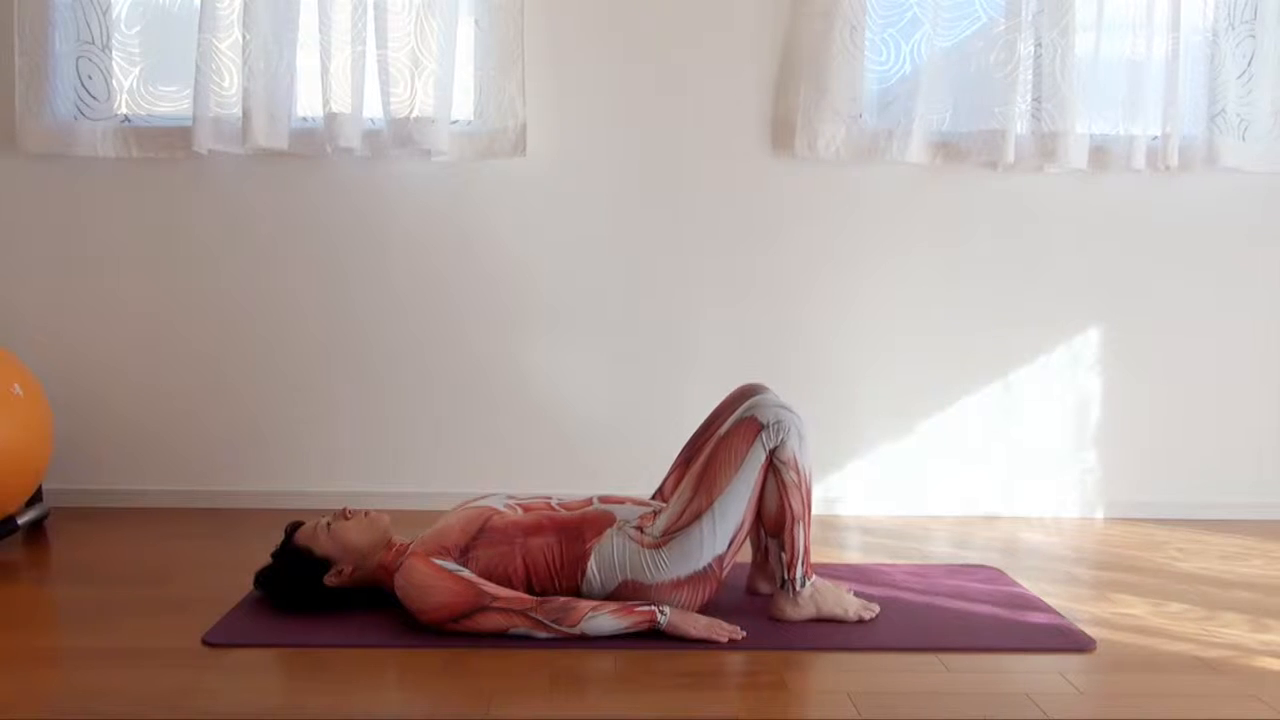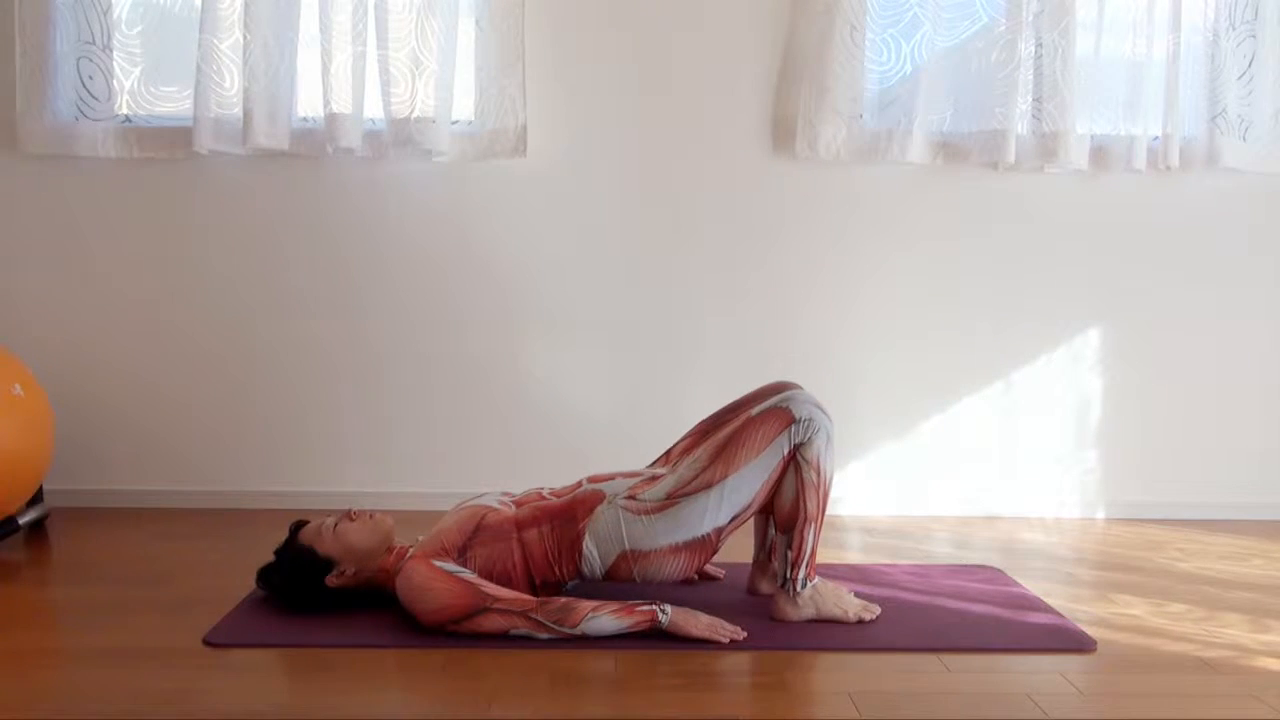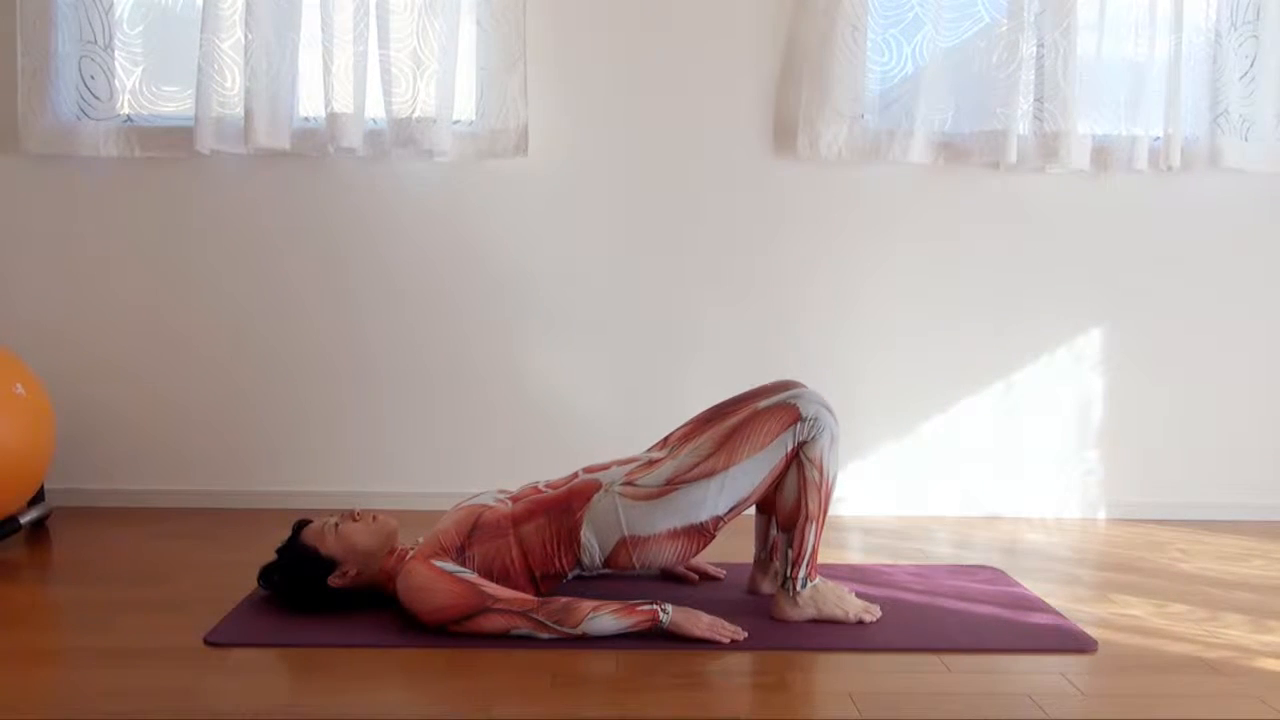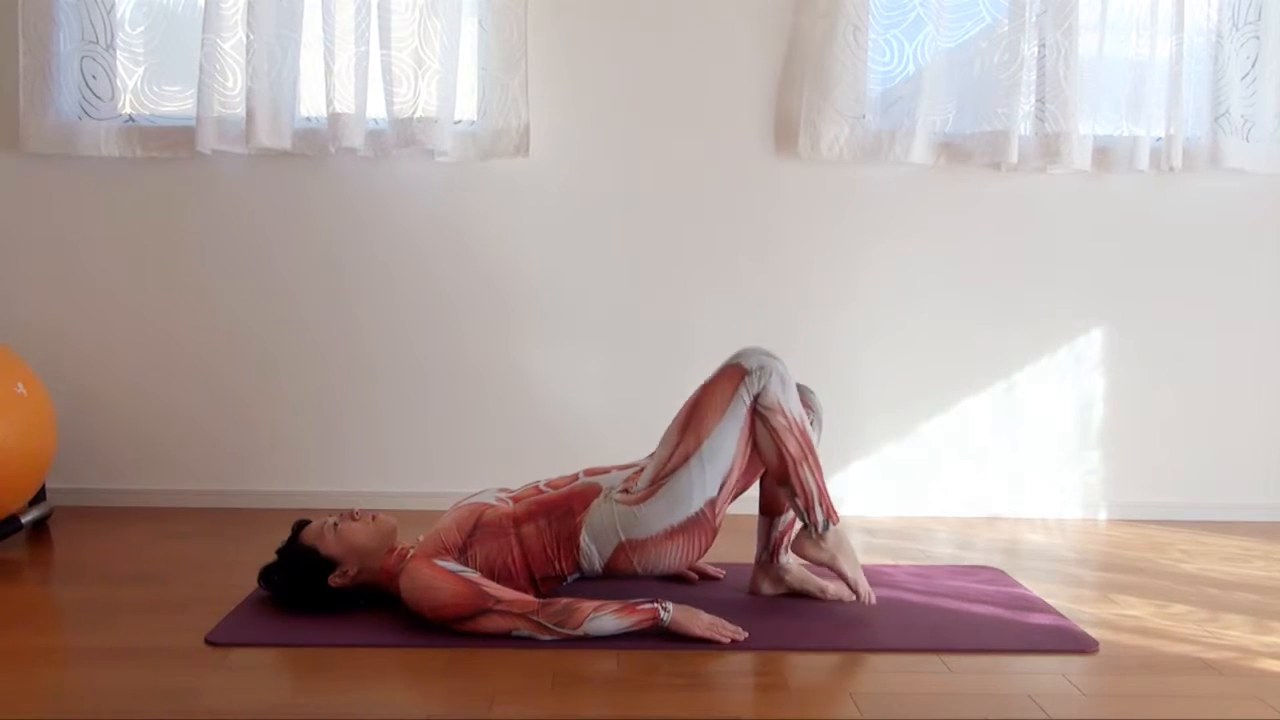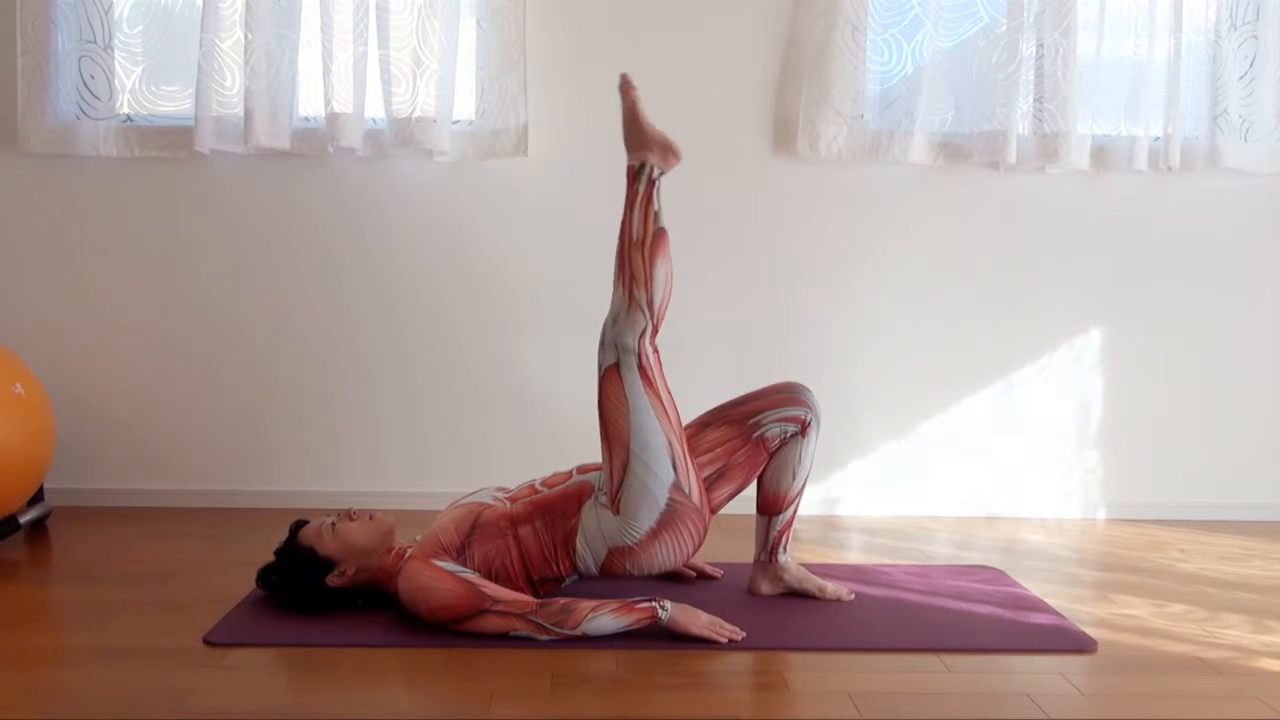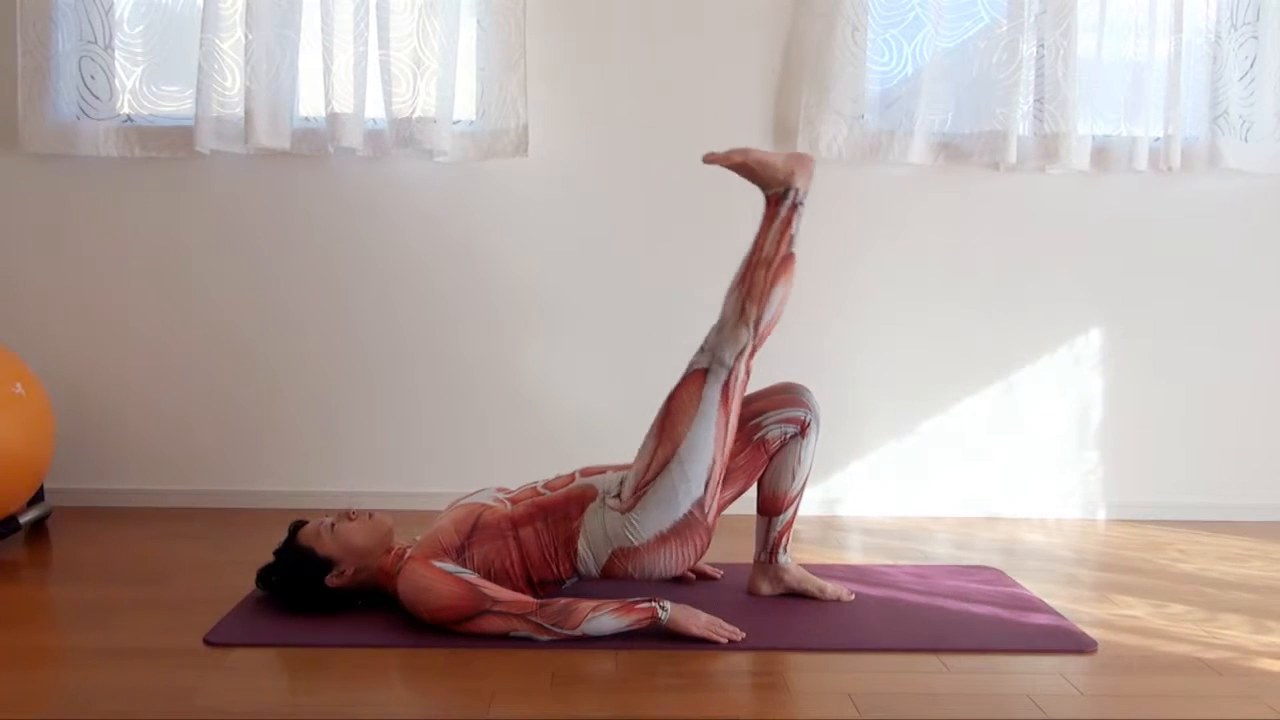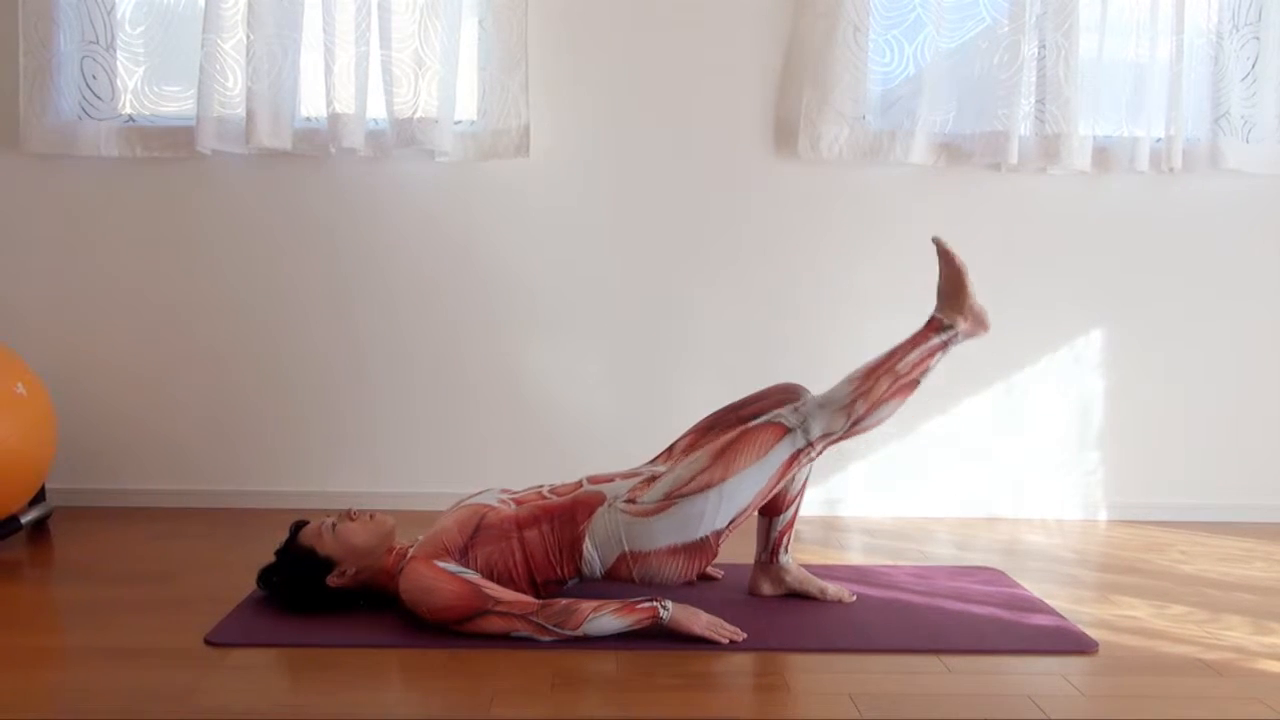
dt=0.7s
person 1, frame 1
left shoulder: (424, 554)
right shoulder: (418, 585)
right elbow: (540, 617)
left wrist: (653, 517)
right wrist: (665, 616)
left hip: (640, 527)
right hip: (658, 569)
left knee: (754, 401)
right knee: (771, 419)
left ankle: (770, 573)
right ankle: (798, 594)
person 1, frame 2
left shoulder: (423, 557)
right shoulder: (419, 588)
right elbow: (542, 617)
right wrist: (666, 616)
left hip: (630, 500)
right hip: (637, 532)
left knee: (783, 399)
right knee: (802, 416)
left ankle: (771, 570)
right ankle: (798, 593)
person 1, frame 3
left shoulder: (424, 557)
right shoulder: (419, 587)
right elbow: (542, 617)
right wrist: (666, 615)
left hip: (620, 494)
right hip: (628, 522)
left knee: (789, 399)
right knee: (810, 416)
left ankle: (772, 570)
right ankle: (799, 593)
person 1, frame 4
left shoulder: (429, 554)
right shoulder: (419, 585)
right elbow: (541, 618)
right wrist: (667, 614)
left hip: (623, 499)
right hip: (638, 527)
left knee: (794, 401)
right knee: (756, 368)
left ankle: (774, 566)
right ankle: (822, 533)
person 1, frame 5
left shoulder: (427, 555)
right shoulder: (419, 586)
right elbow: (538, 618)
right wrist: (664, 611)
left hip: (641, 524)
right hip: (631, 533)
right knee: (625, 341)
left ankle: (773, 567)
person 1, frame 6
left shoulder: (427, 556)
right shoulder: (419, 585)
right elbow: (538, 618)
right wrist: (665, 613)
left hip: (617, 509)
right hip: (631, 534)
left knee: (792, 404)
right knee: (722, 357)
left ankle: (773, 567)
person 1, frame 7
left shoulder: (429, 549)
right shoulder: (417, 580)
right elbow: (541, 615)
right wrist: (663, 610)
left hip: (623, 503)
right hip: (626, 540)
left knee: (787, 400)
right knee: (799, 423)
left ankle: (772, 565)
right ankle: (949, 322)
